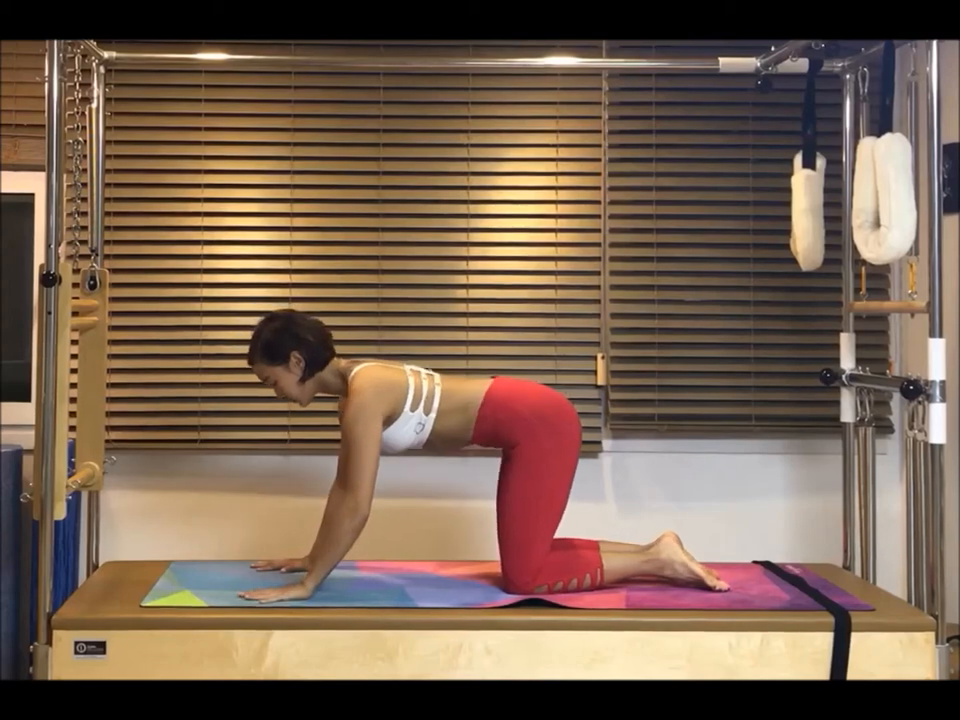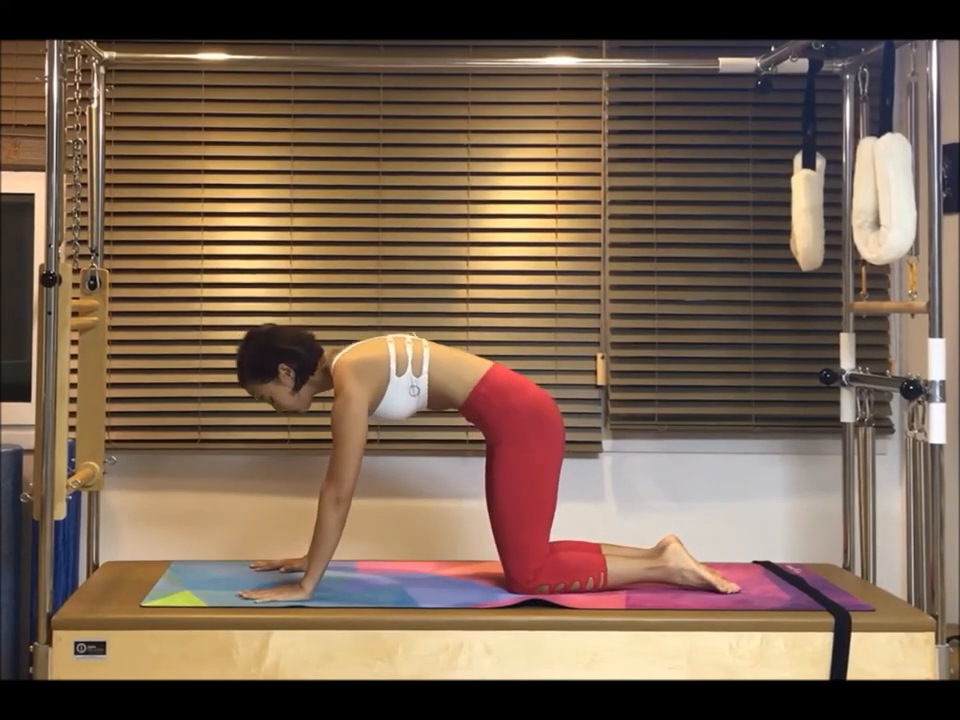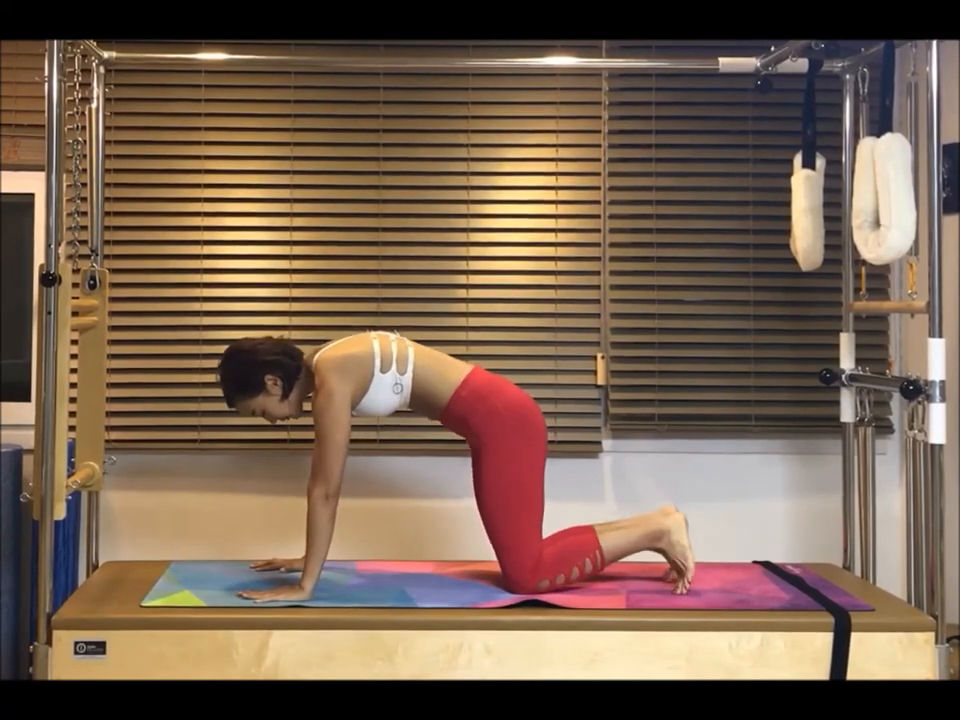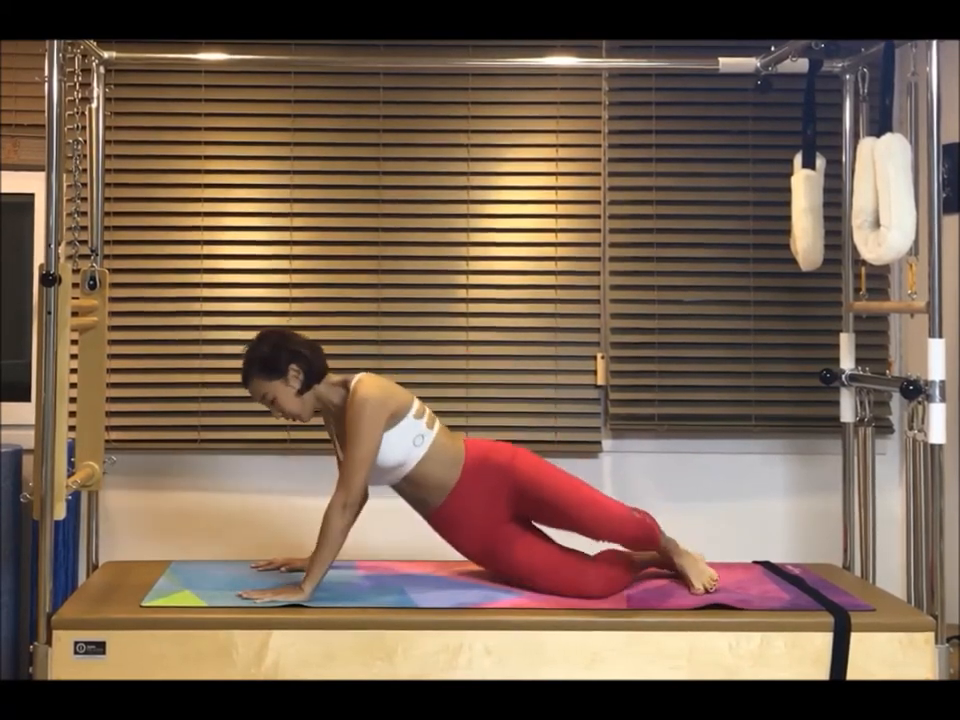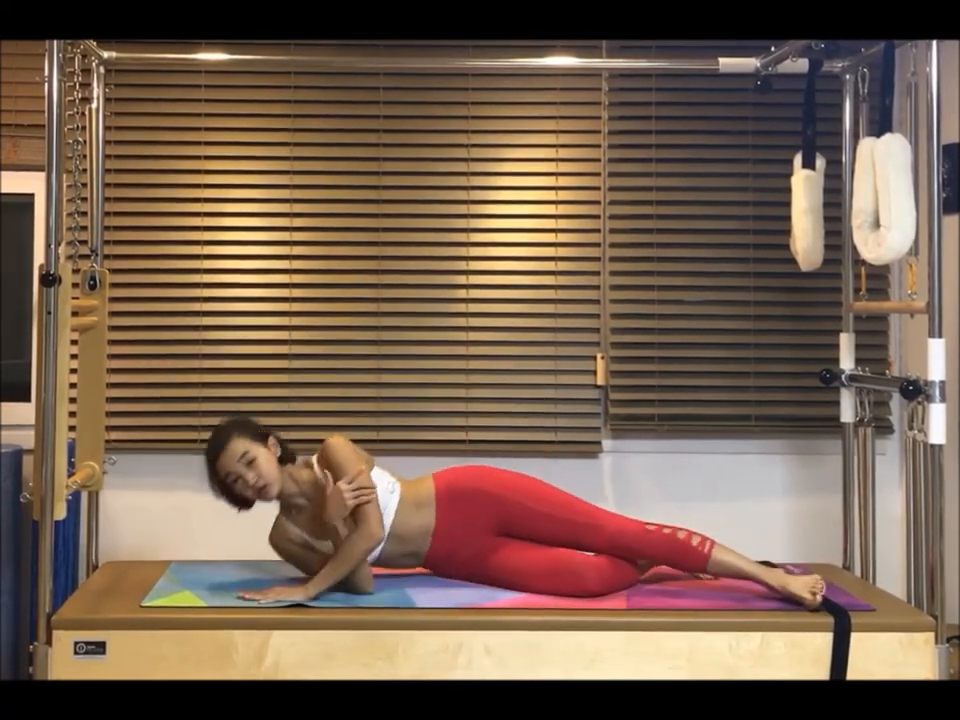
dt=1s
person 1, frame 1
left shoulder: (363, 395)
right shoulder: (355, 385)
left elbow: (357, 506)
right elbow: (343, 485)
left wrist: (307, 583)
right wrist: (312, 558)
left hip: (539, 424)
right hip: (531, 420)
left knee: (523, 576)
right knee: (526, 553)
left ankle: (658, 559)
right ankle: (653, 550)
person 1, frame 2
left shoulder: (349, 381)
right shoulder: (349, 369)
left elbow: (338, 494)
right elbow: (335, 485)
left wrist: (306, 584)
right wrist: (310, 557)
left hip: (521, 418)
right hip: (515, 417)
left knee: (527, 575)
right knee: (526, 556)
left ankle: (665, 566)
right ankle: (657, 554)
person 1, frame 3
left shoulder: (331, 379)
right shoulder: (325, 368)
left elbow: (326, 491)
right elbow: (321, 483)
left wrist: (305, 585)
right wrist: (307, 558)
left hip: (501, 419)
right hip: (494, 419)
left knee: (526, 576)
right knee: (524, 558)
left ankle: (658, 531)
right ankle: (652, 524)
person 1, frame 4
left shoulder: (366, 395)
right shoulder: (333, 416)
left elbow: (346, 501)
right elbow: (351, 500)
left wrist: (305, 588)
right wrist: (313, 560)
left hip: (493, 472)
right hip: (467, 527)
left knee: (609, 520)
left ankle: (672, 551)
right ankle: (650, 562)
person 1, frame 5
left shoulder: (333, 453)
right shoulder: (286, 536)
left elbow: (373, 526)
right elbow: (362, 582)
left wrist: (310, 588)
right wrist: (336, 526)
left hip: (474, 499)
right hip: (463, 557)
left knee: (618, 530)
right knee: (592, 576)
left ankle: (774, 577)
right ankle: (659, 569)
